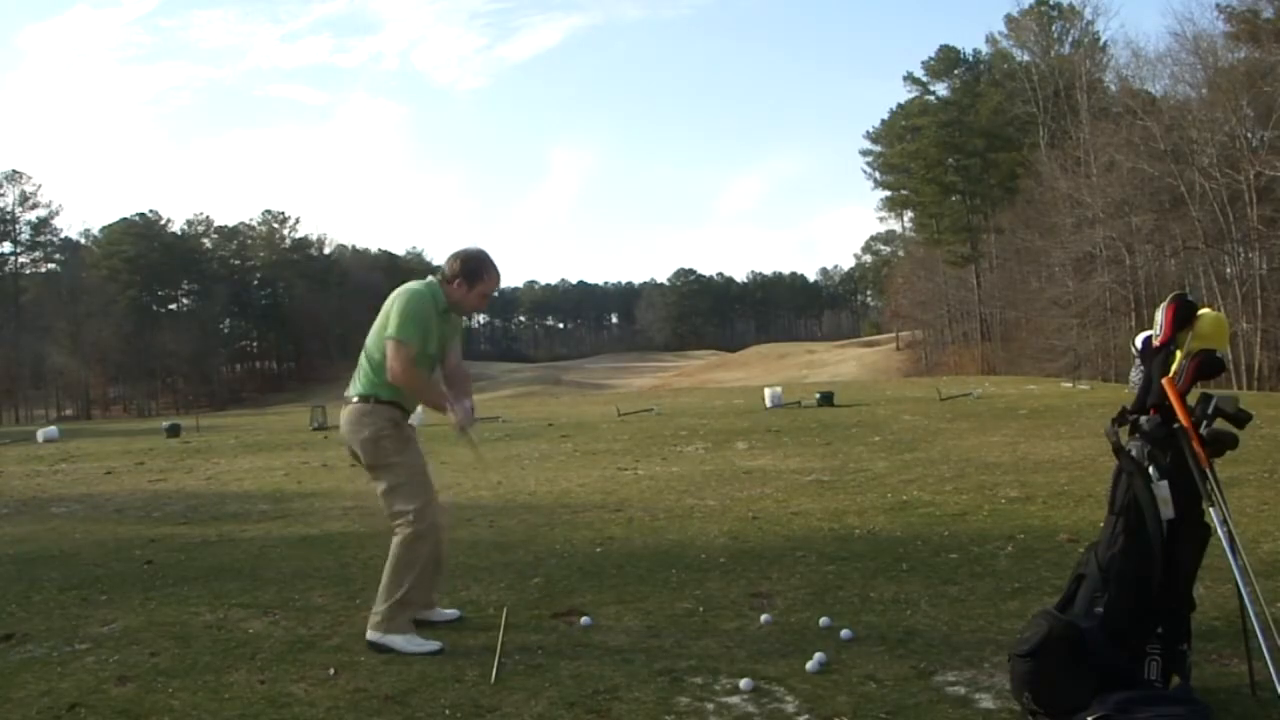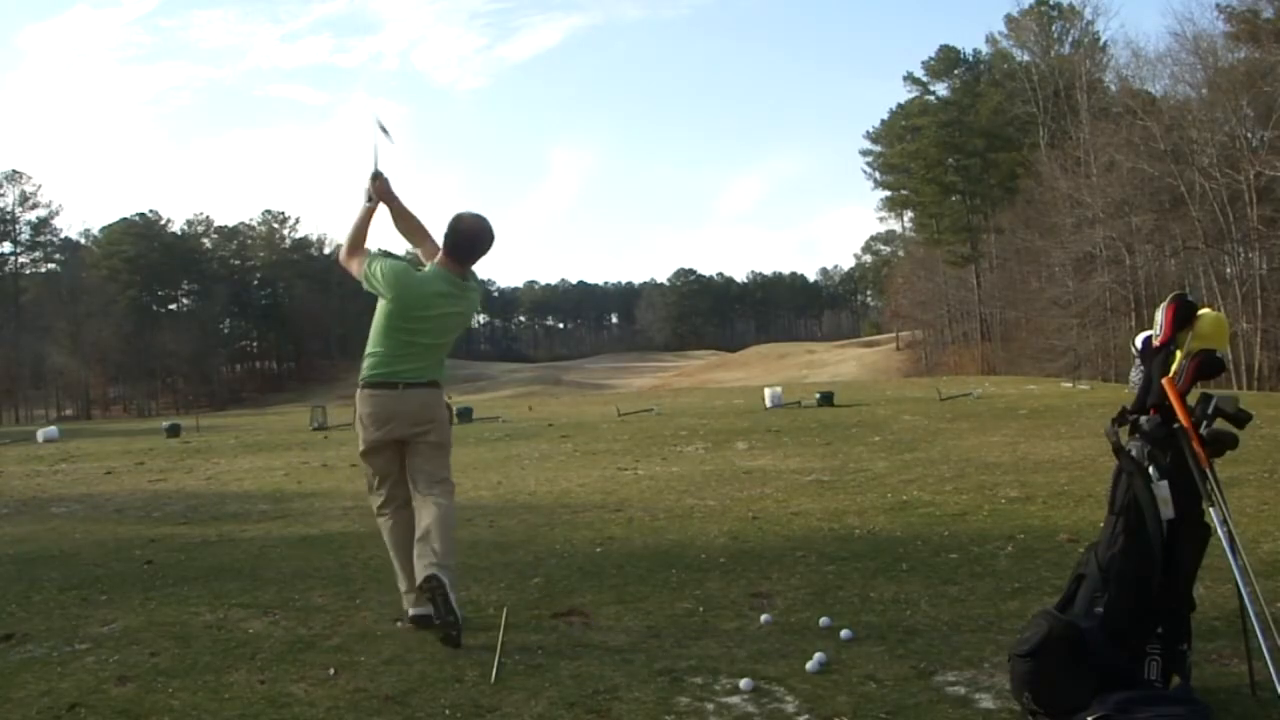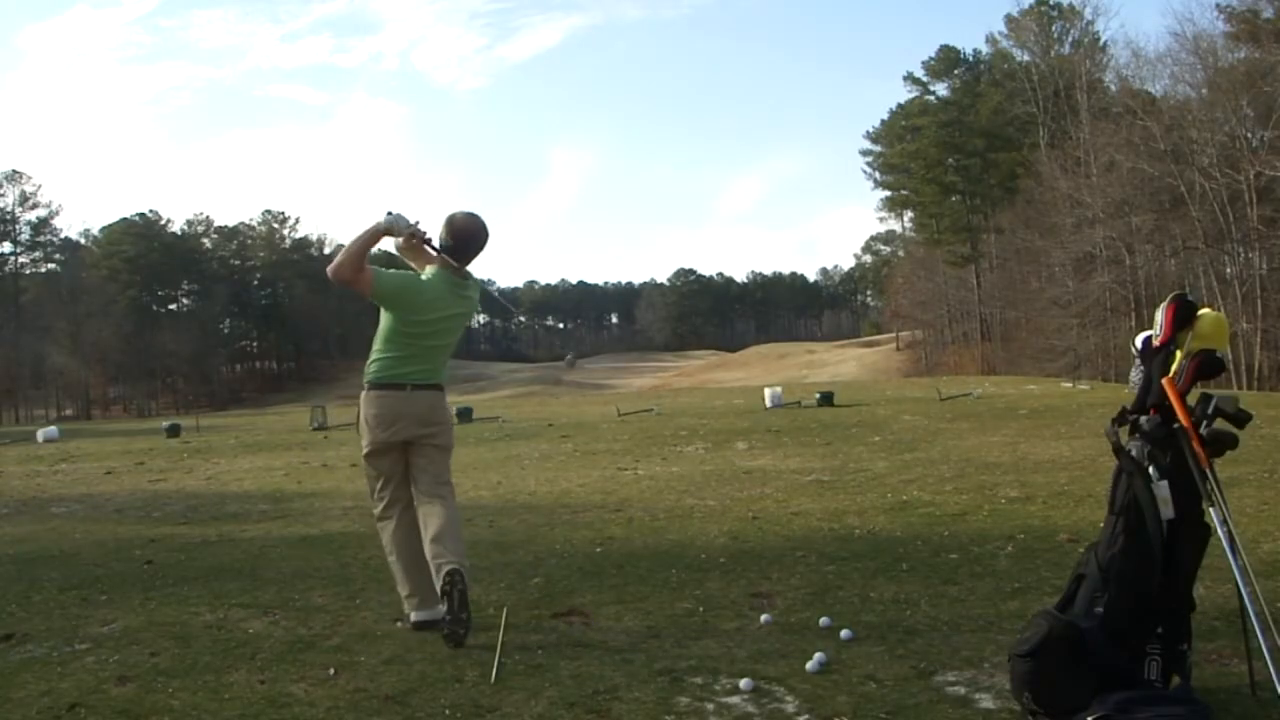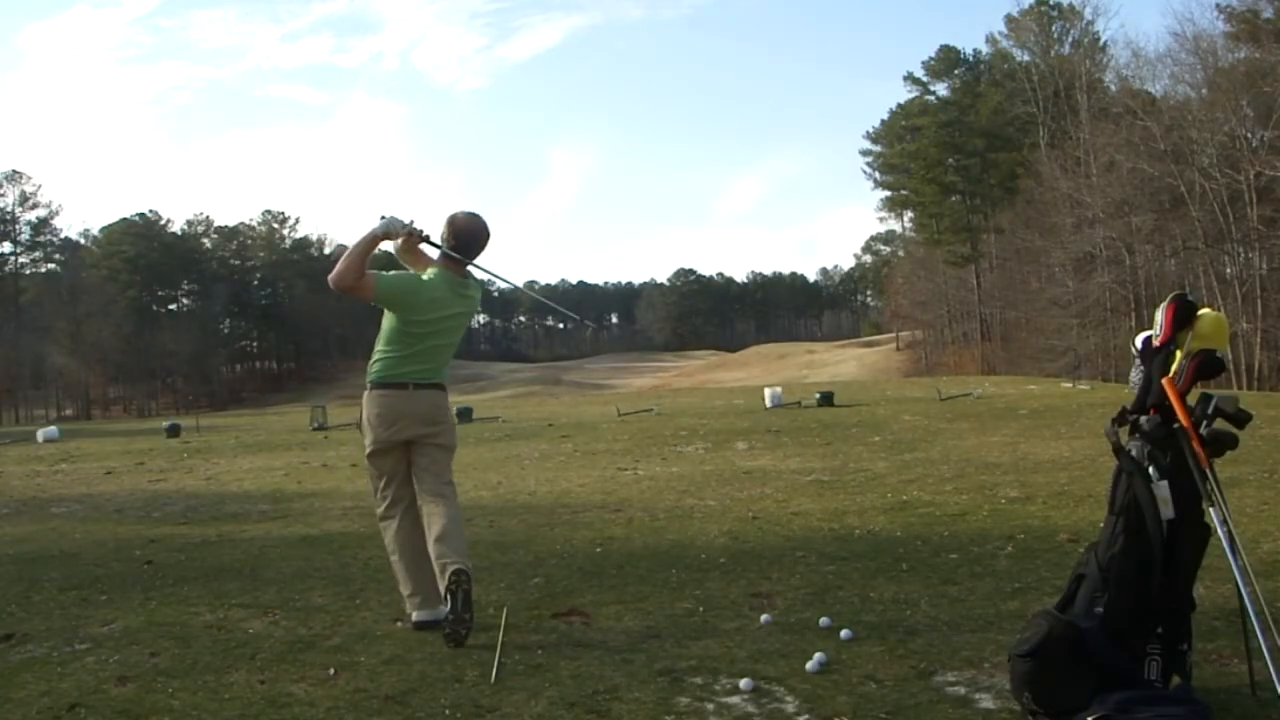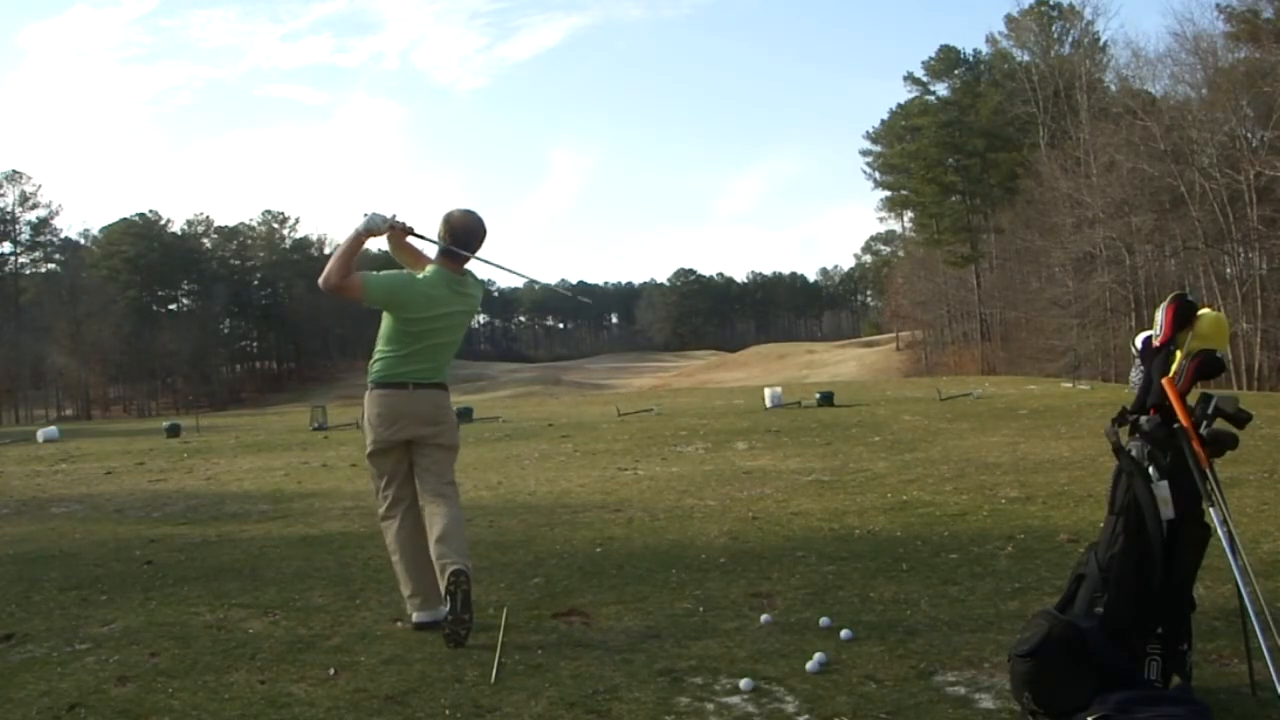
dt=0.3s
person 1, frame 1
left shoulder: (448, 320)
right shoulder: (413, 299)
left elbow: (456, 373)
right elbow: (399, 371)
left wrist: (460, 402)
right wrist: (448, 403)
left hip: (367, 416)
right hip: (379, 419)
left knee: (417, 510)
right knee: (417, 518)
left ankle: (418, 602)
right ankle: (388, 625)
person 1, frame 2
left shoulder: (400, 279)
right shoulder: (470, 293)
left elbow: (348, 258)
right elbow: (437, 255)
left wrist: (370, 203)
right wrist: (391, 200)
left hip: (375, 400)
right hip: (426, 402)
left knee: (390, 502)
right knee: (433, 491)
left ankle: (419, 600)
right ankle: (435, 574)
person 1, frame 3
left shoulder: (410, 288)
right shoulder: (469, 291)
left elbow: (339, 271)
right elbow: (434, 265)
left wrist: (383, 227)
right wrist: (409, 242)
left hip: (382, 403)
right hip: (430, 403)
left knee: (392, 506)
right knee: (435, 495)
left ankle: (421, 603)
right ankle: (449, 570)
person 1, frame 4
left shoulder: (411, 288)
right shoulder: (470, 291)
left elbow: (340, 280)
right elbow: (435, 267)
left wrist: (379, 232)
right wrist: (406, 245)
left hip: (385, 402)
right hip: (432, 402)
left knee: (395, 506)
right knee: (438, 494)
left ankle: (423, 604)
right ankle: (453, 569)
person 1, frame 5
left shoulder: (405, 287)
right shoulder: (471, 290)
left elbow: (330, 281)
right elbow: (432, 268)
left wrist: (363, 232)
right wrist: (397, 241)
left hip: (386, 402)
right hip: (434, 402)
left knee: (397, 506)
right knee: (439, 494)
left ankle: (424, 604)
right ankle: (453, 571)
